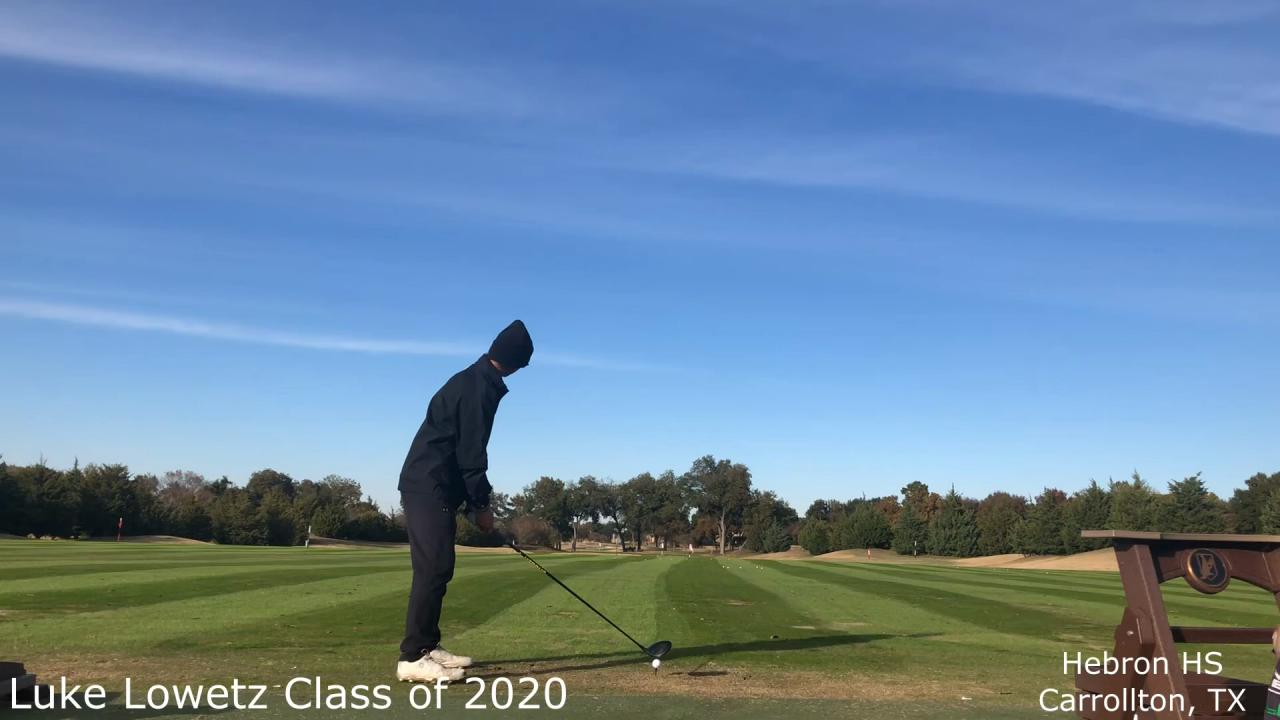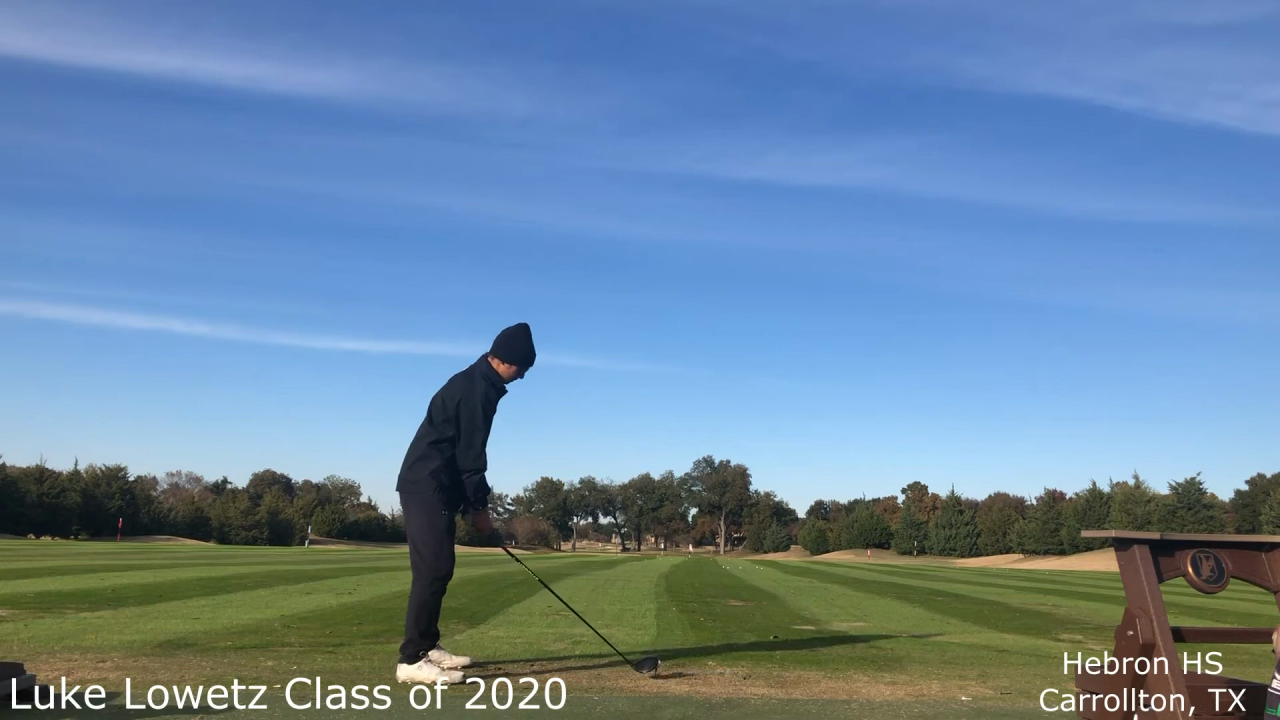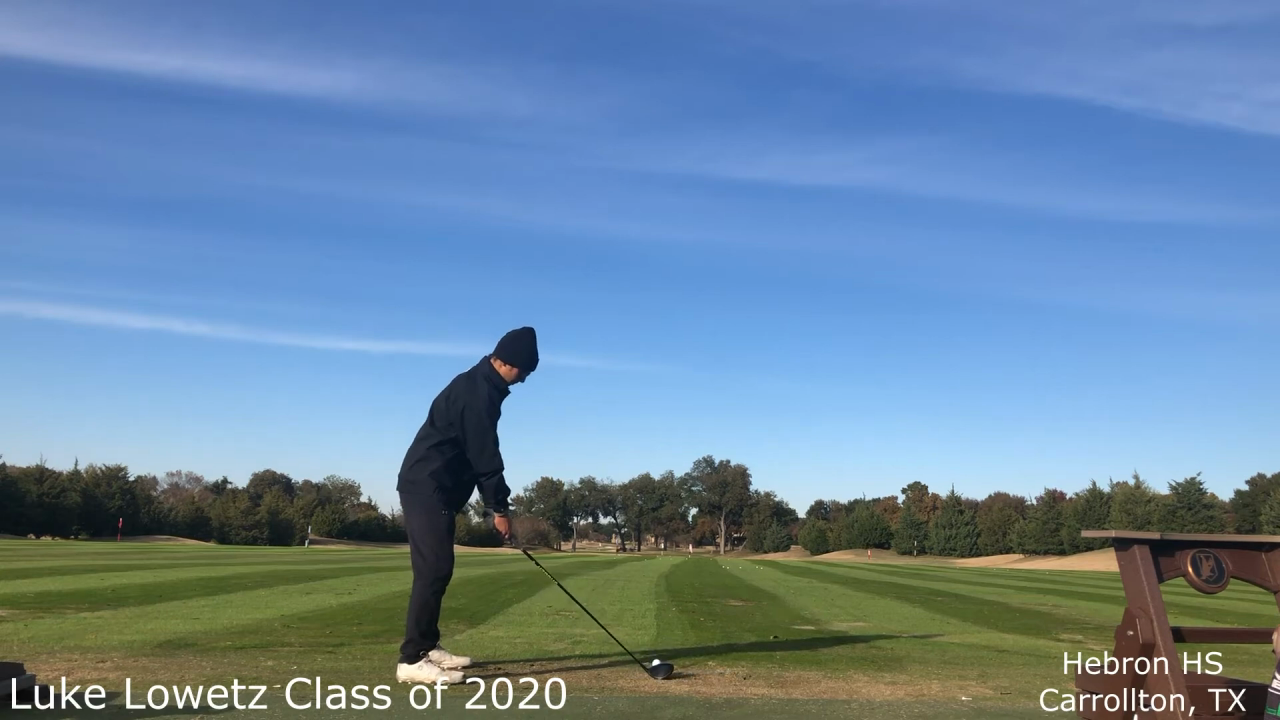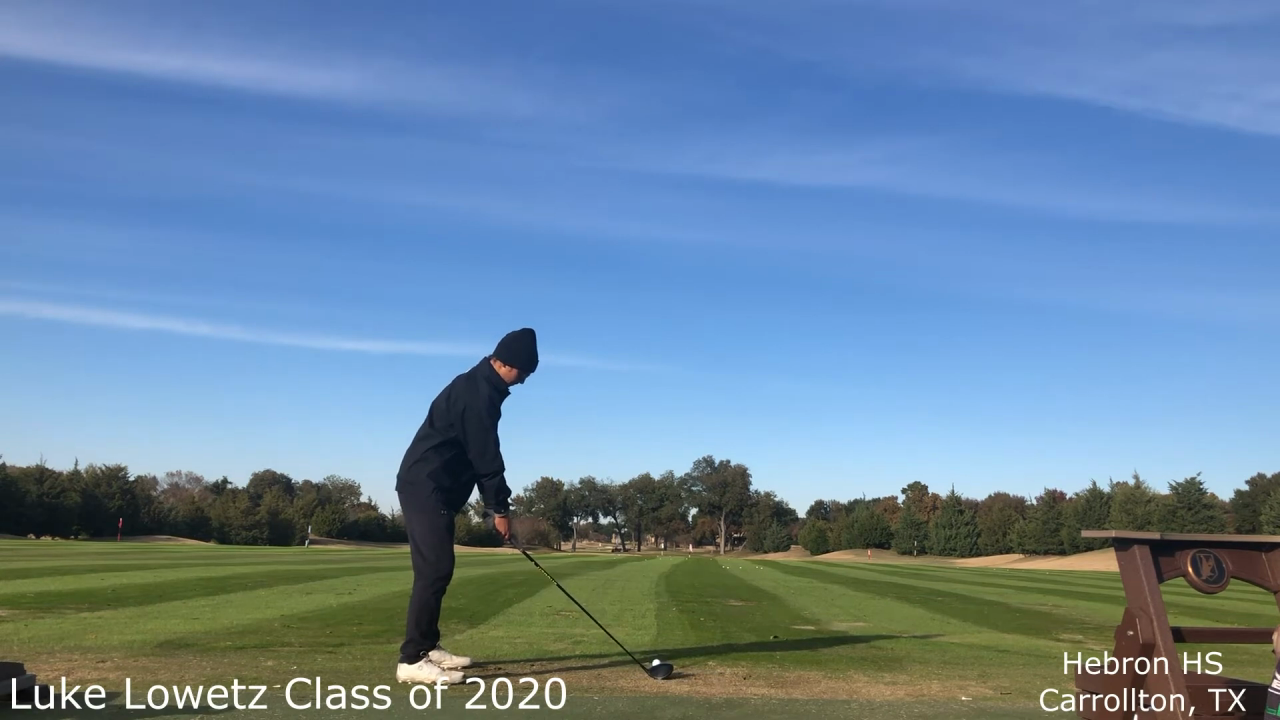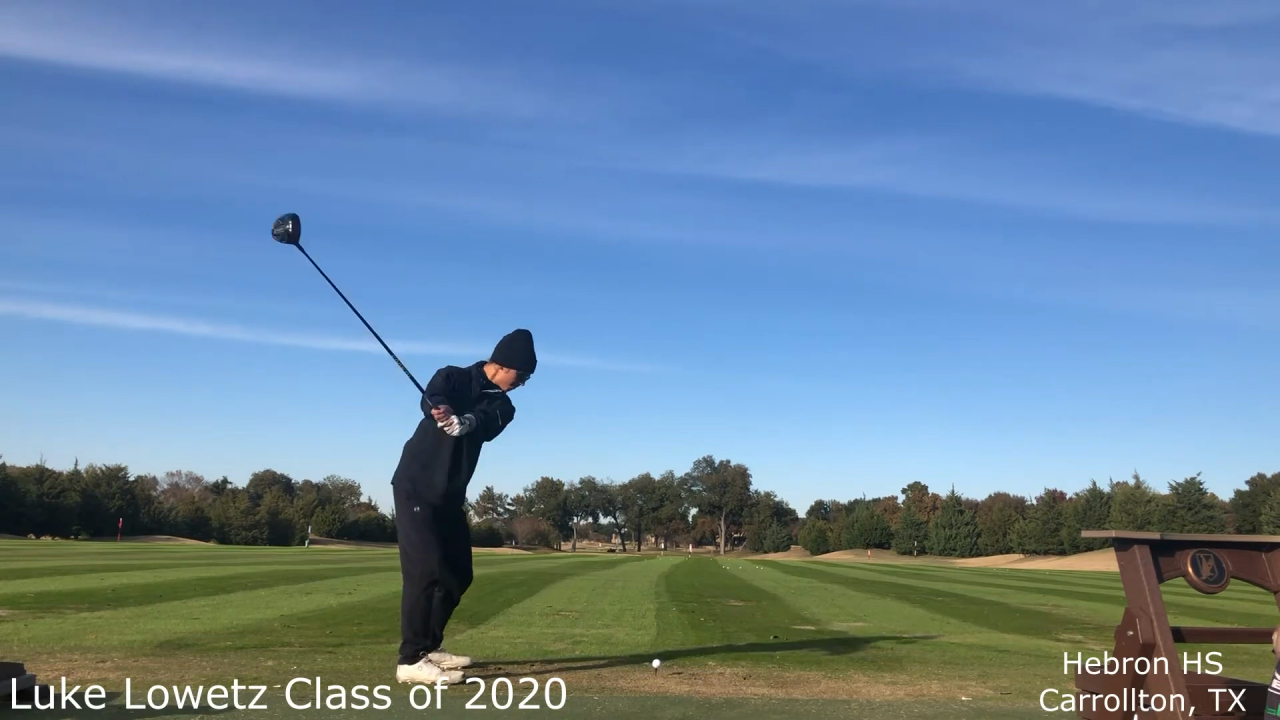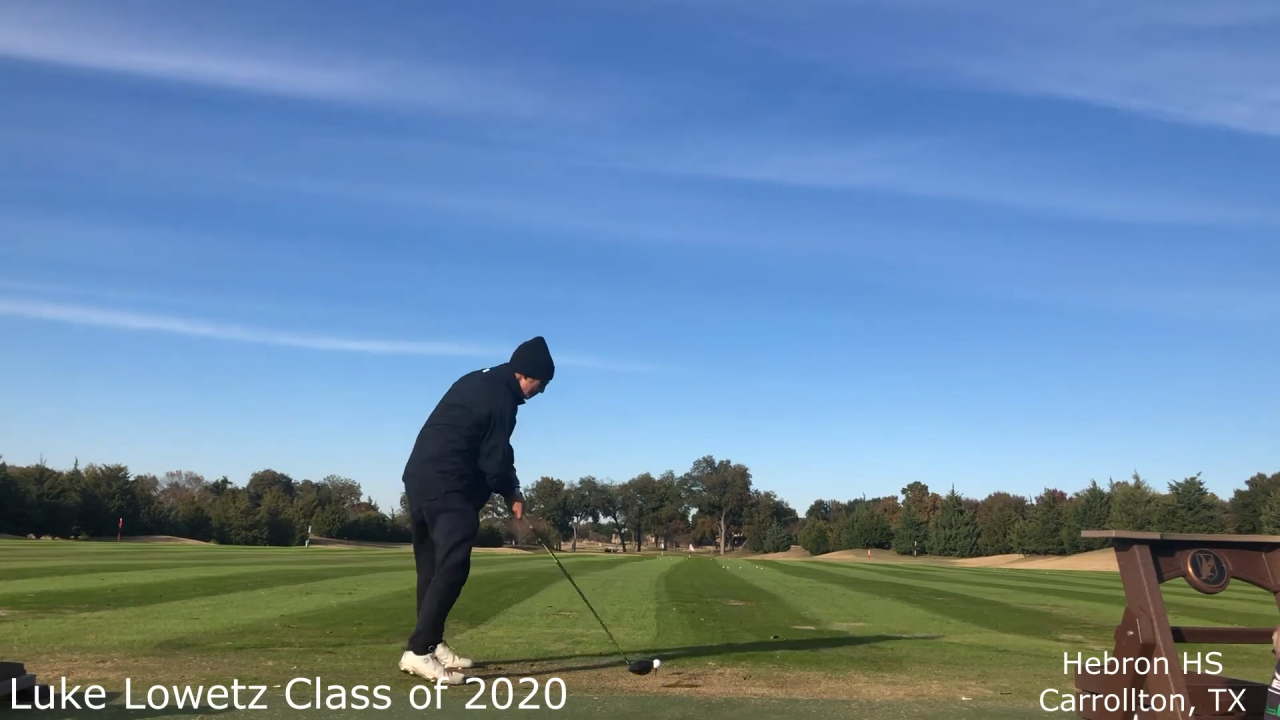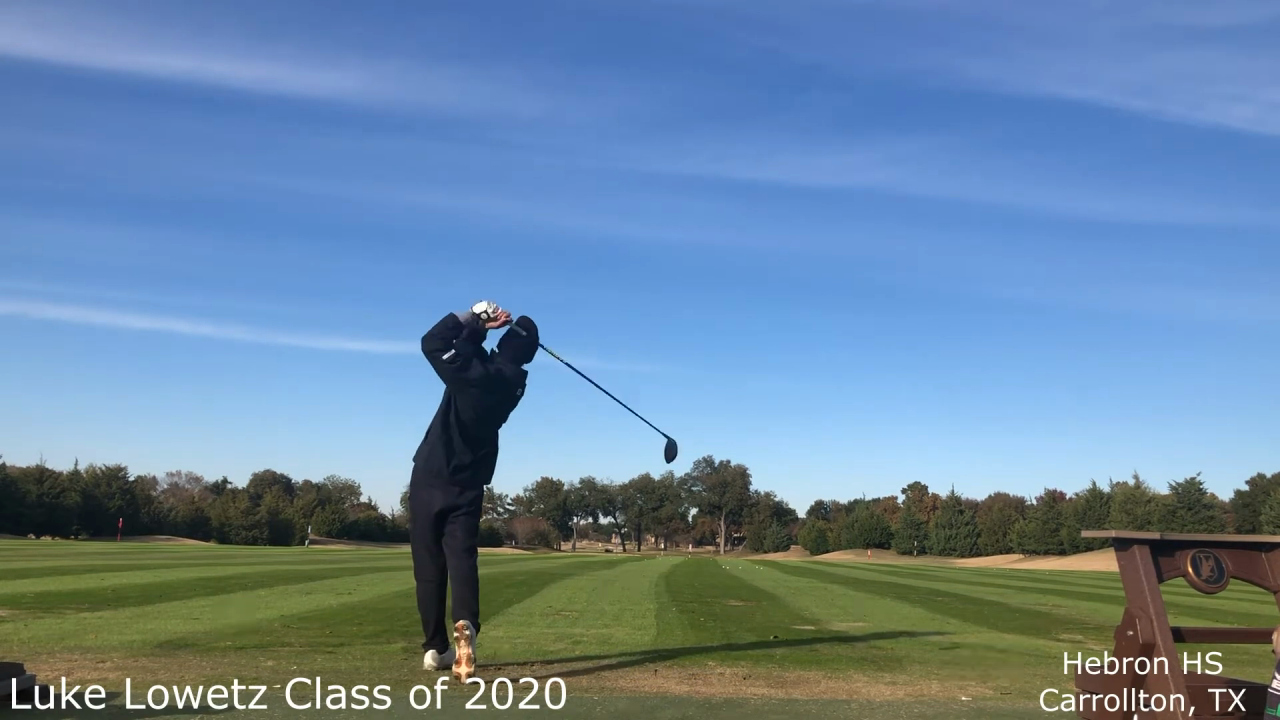
dt=0.7s
person 1, frame 1
left shoulder: (474, 383)
right shoulder: (478, 390)
right elbow: (470, 454)
left wrist: (476, 501)
right wrist: (481, 504)
left hip: (432, 487)
right hip: (430, 487)
left knee: (439, 568)
right knee: (433, 568)
left ankle: (428, 647)
right ankle: (412, 657)
person 1, frame 2
left shoulder: (475, 384)
right shoulder: (476, 390)
right elbow: (470, 455)
left wrist: (474, 503)
right wrist: (479, 506)
left hip: (430, 487)
right hip: (429, 488)
left knee: (438, 569)
right knee: (433, 570)
left ankle: (427, 647)
right ankle: (412, 659)
person 1, frame 3
left shoulder: (478, 386)
right shoulder: (479, 393)
left elbow: (476, 454)
right elbow: (484, 457)
left wrist: (493, 503)
right wrist: (499, 508)
left hip: (431, 487)
right hip: (429, 488)
left knee: (437, 570)
right knee: (433, 570)
left ankle: (427, 647)
right ankle: (412, 659)
person 1, frame 4
left shoulder: (478, 387)
right shoulder: (478, 394)
left elbow: (478, 456)
right elbow: (485, 457)
left wrist: (492, 504)
right wrist: (500, 508)
left hip: (431, 487)
right hip: (427, 488)
left knee: (438, 569)
right knee: (434, 569)
left ankle: (428, 647)
right ankle: (412, 659)
person 1, frame 5
left shoulder: (503, 407)
right shoulder: (454, 377)
left elbow: (482, 423)
right elbow: (434, 395)
left wrist: (459, 421)
right wrist: (439, 407)
left hip: (449, 496)
right hip: (415, 488)
left knee: (458, 575)
right knee: (424, 570)
left ankle: (430, 647)
right ankle: (411, 660)
person 1, frame 6
left shoulder: (479, 381)
right shoulder: (501, 399)
right elbow: (494, 458)
left wrist: (507, 490)
right wrist: (512, 494)
left hip: (423, 480)
right hip: (447, 488)
left knee: (431, 567)
right knee: (452, 566)
left ankle: (432, 645)
right ankle: (419, 651)
person 1, frame 7
left shoulder: (477, 376)
right shoulder: (514, 387)
left elbow: (433, 344)
right elbow: (470, 353)
left wrist: (477, 315)
right wrist: (478, 324)
left hip: (429, 482)
right hip: (468, 489)
left knee: (429, 566)
right knee: (462, 559)
left ankle: (436, 647)
right ankle: (465, 624)
